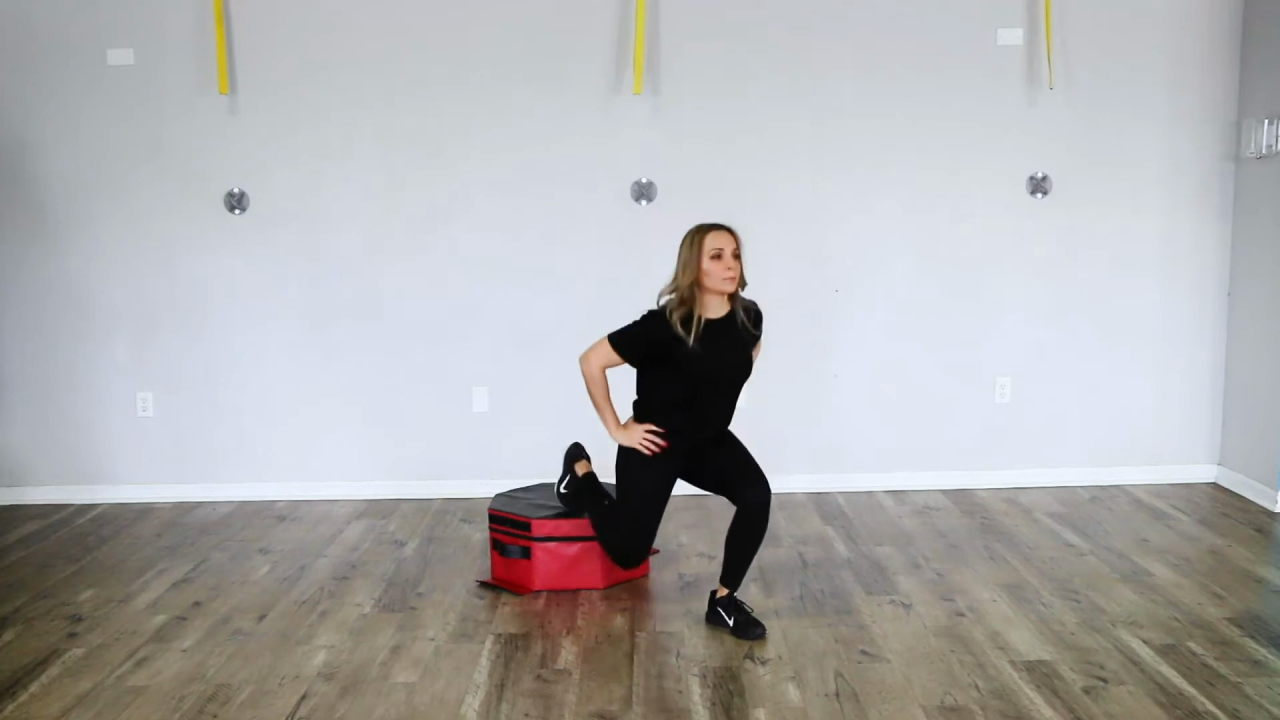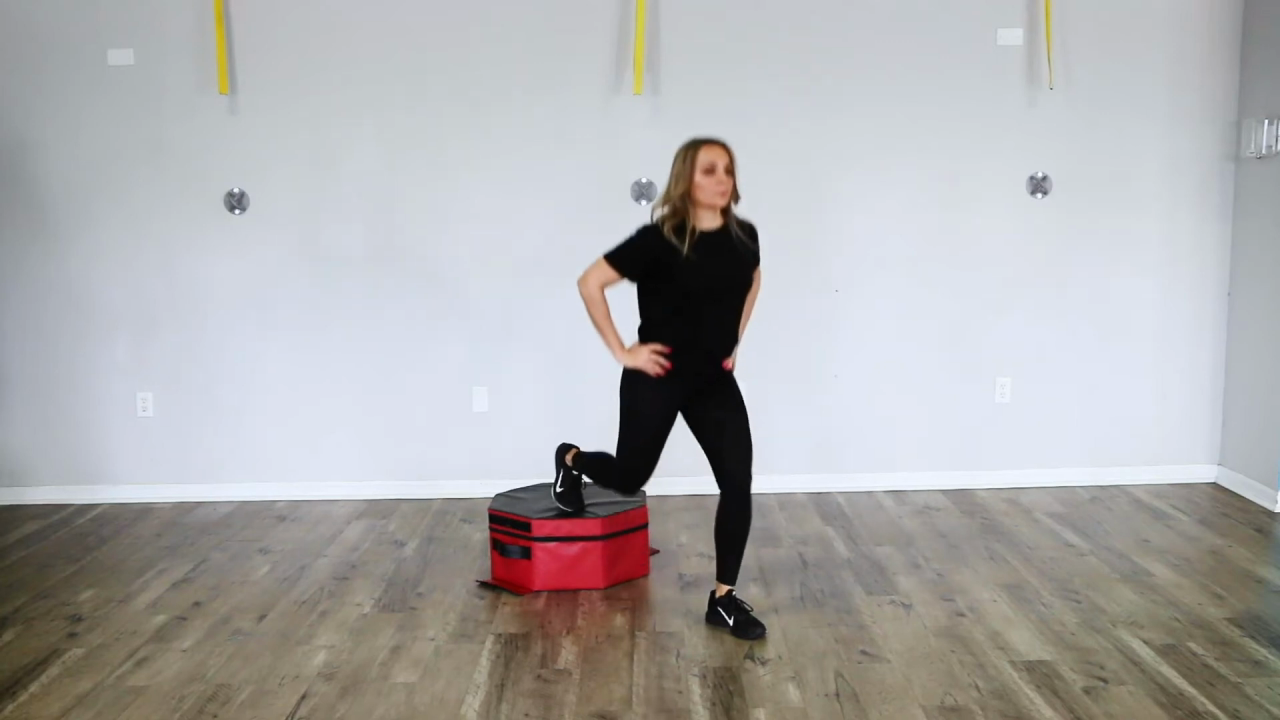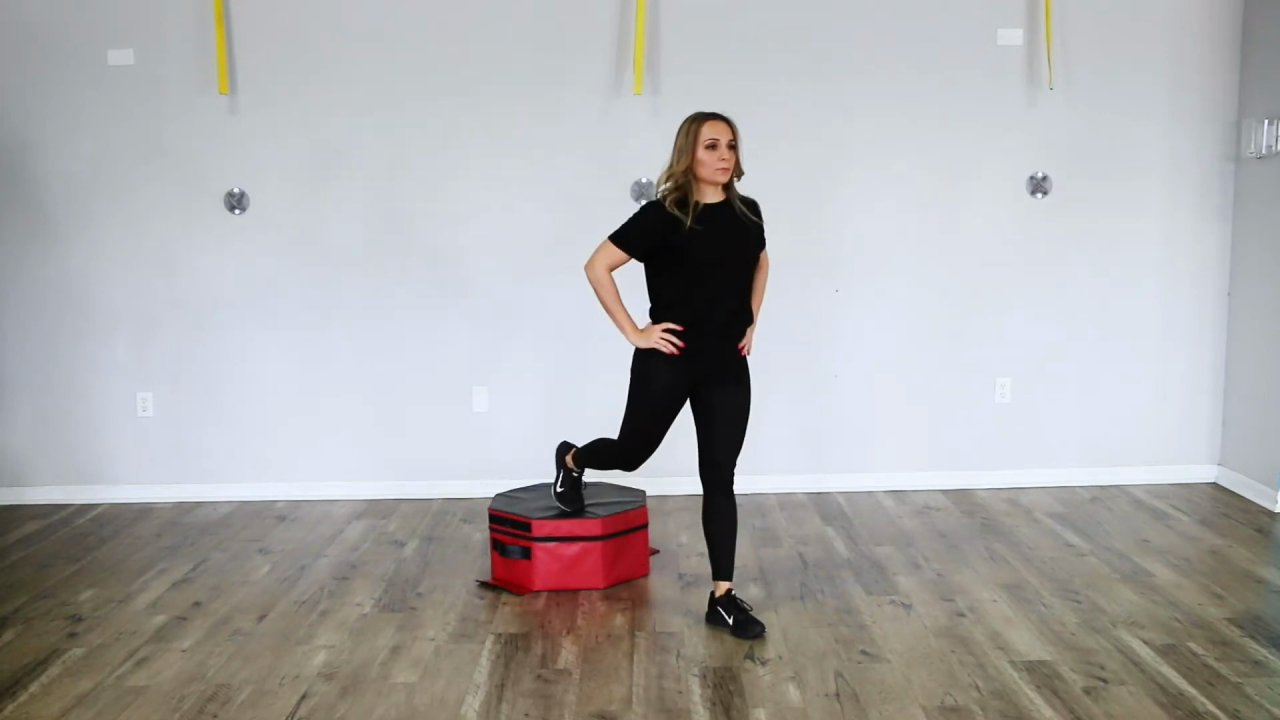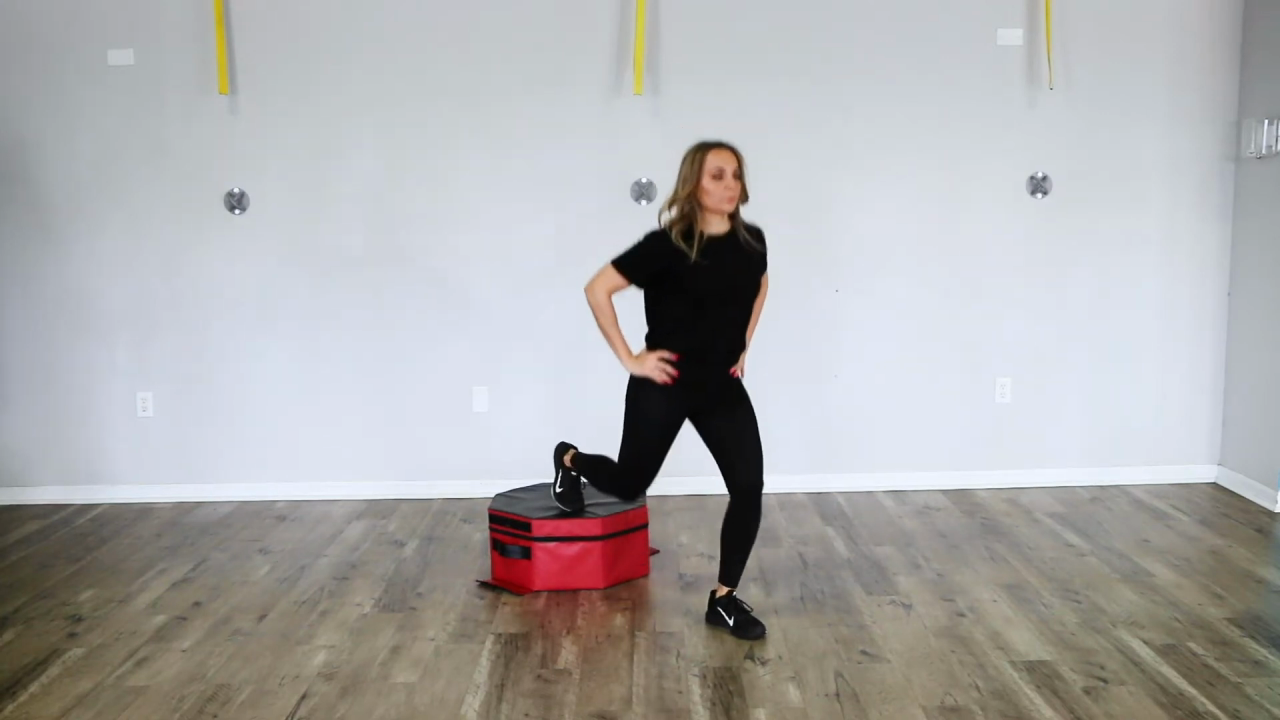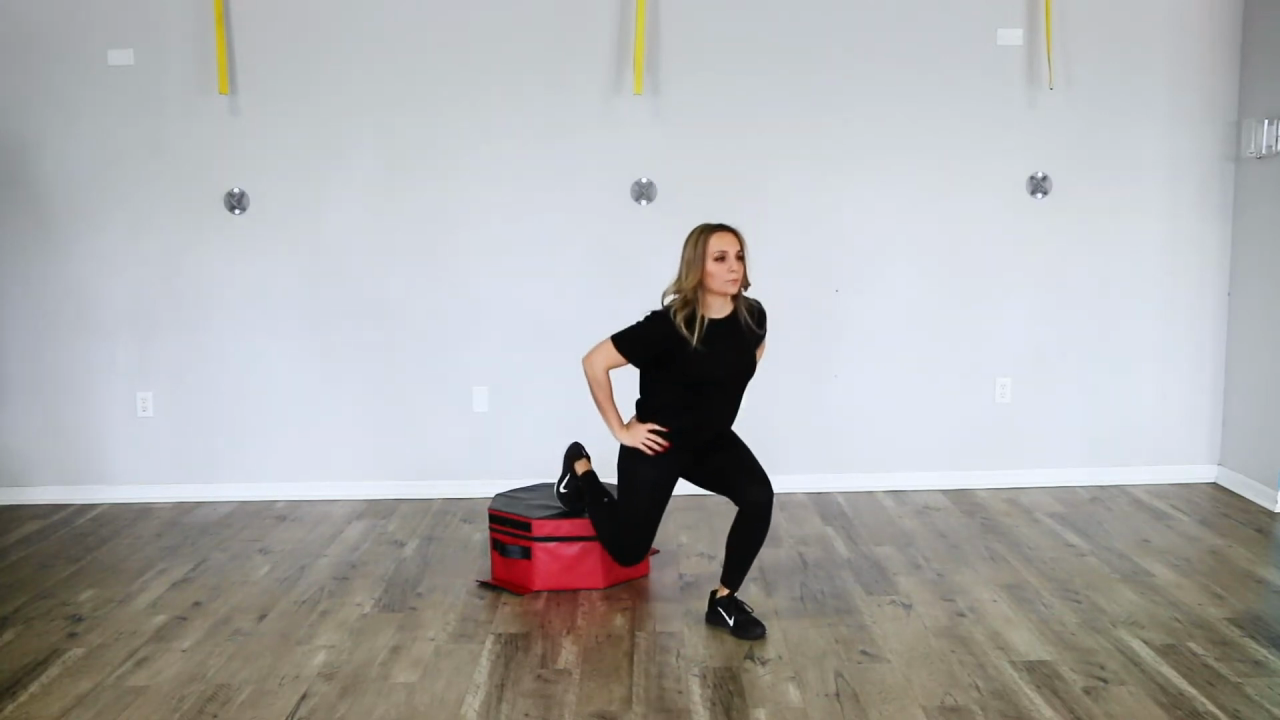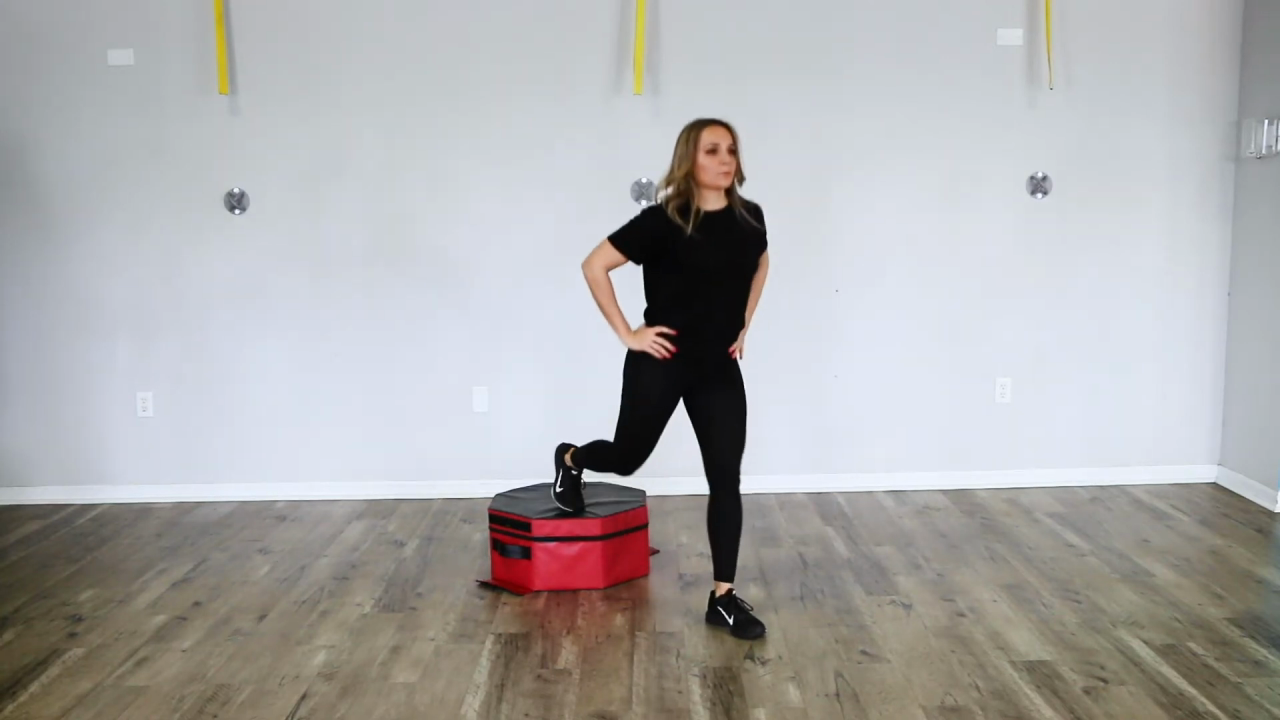
dt=0.5s
person 1, frame 1
left shoulder: (749, 317)
right shoulder: (665, 325)
right elbow: (592, 361)
right wrist: (616, 428)
left hip: (710, 441)
right hip: (654, 445)
left knee: (757, 497)
right knee: (628, 552)
left ankle: (724, 600)
right ankle: (580, 469)
person 1, frame 2
left shoulder: (744, 238)
right shoulder: (660, 240)
right elbow: (590, 283)
right wrist: (622, 351)
left hip: (713, 378)
right hip: (657, 378)
left knee: (738, 481)
right knee: (630, 478)
left ankle: (724, 598)
right ankle: (570, 460)
person 1, frame 3
left shoulder: (747, 213)
right shoulder: (663, 215)
left elbow: (759, 265)
right elbow: (597, 267)
left wrist: (751, 322)
right wrist: (633, 333)
left hip: (727, 365)
right hip: (668, 360)
left knee: (720, 478)
right knee: (632, 452)
left ankle: (723, 598)
right ankle: (570, 461)
person 1, frame 4
left shoulder: (751, 241)
right shoulder: (667, 245)
right elbow: (597, 289)
right wrist: (629, 359)
left hip: (722, 387)
right hip: (666, 387)
left knee: (749, 487)
right knee: (630, 483)
left ankle: (724, 598)
right ankle: (569, 462)
person 1, frame 5
left shoulder: (752, 316)
right shoulder: (669, 326)
right elbow: (595, 362)
right wrist: (619, 429)
left hip: (713, 441)
right hip: (656, 446)
left knee: (759, 499)
right knee: (628, 550)
left ankle: (724, 600)
right ankle: (580, 468)
person 1, frame 6
left shoulder: (749, 219)
right shoulder: (663, 220)
left elbow: (759, 267)
right elbow: (594, 265)
left wrist: (743, 326)
right wrist: (626, 333)
left hip: (718, 366)
right hip: (661, 363)
left knee: (726, 478)
right knee: (627, 458)
left ankle: (723, 597)
right ankle: (570, 460)
